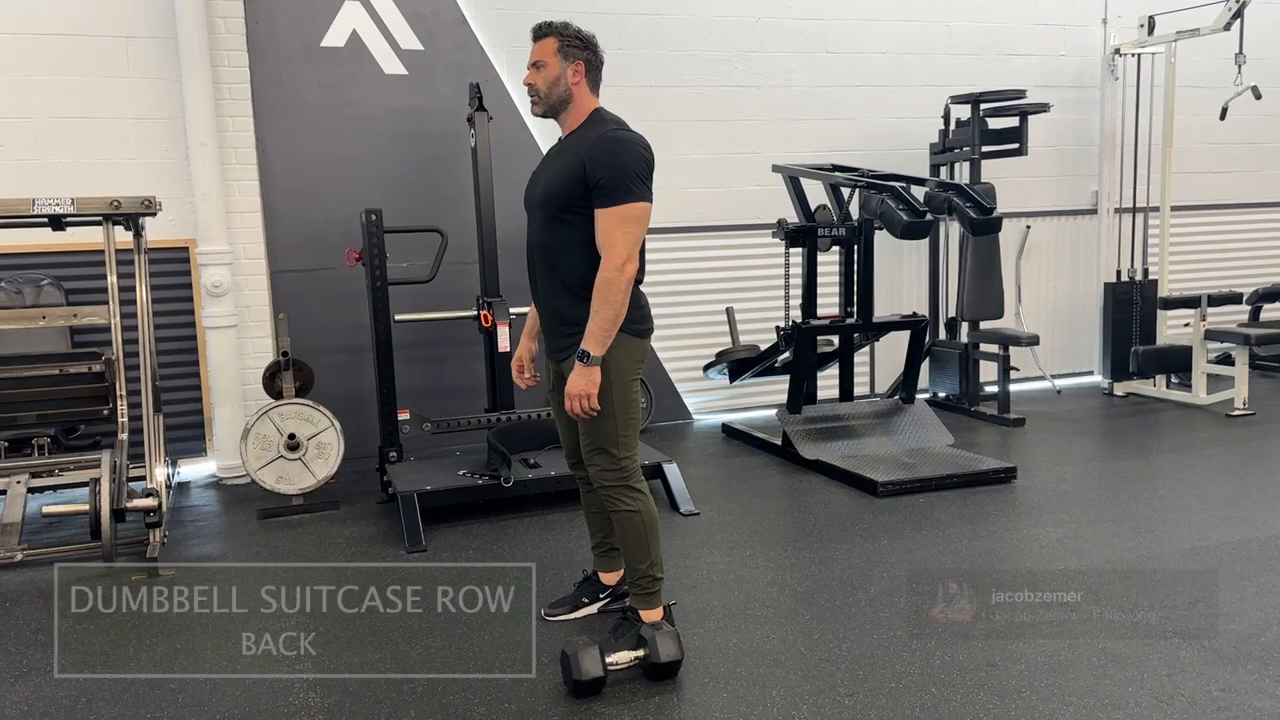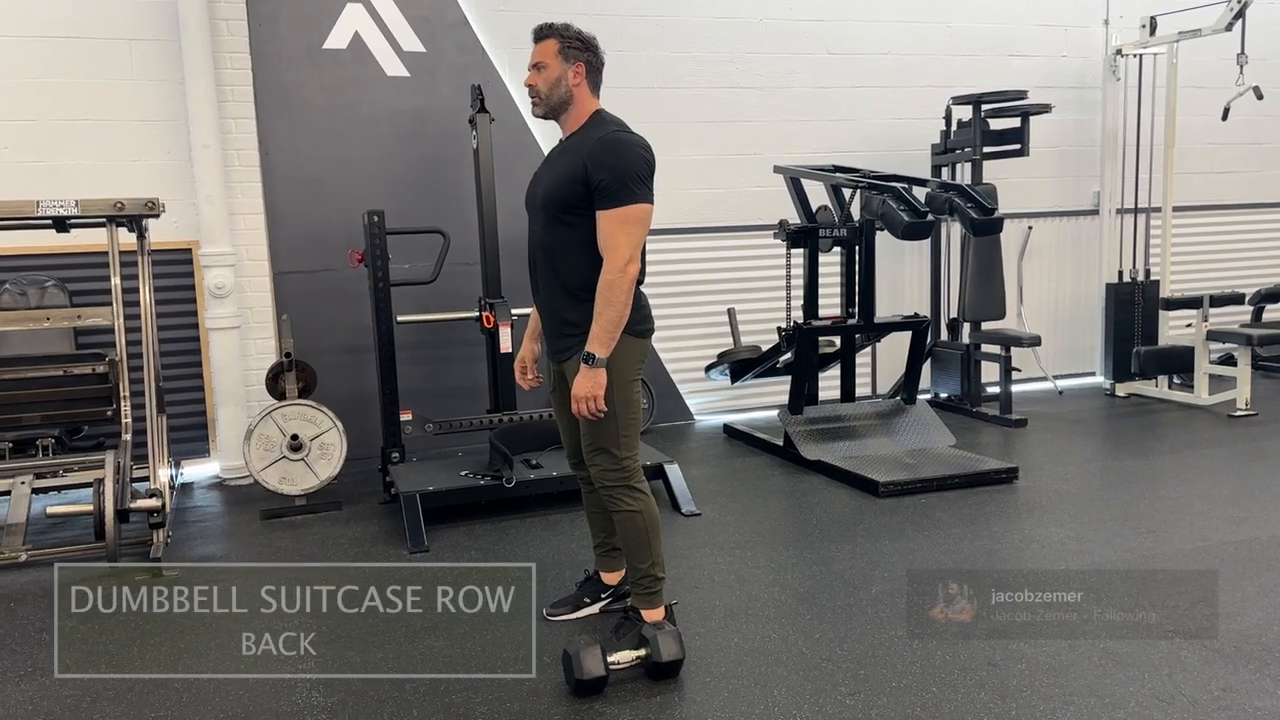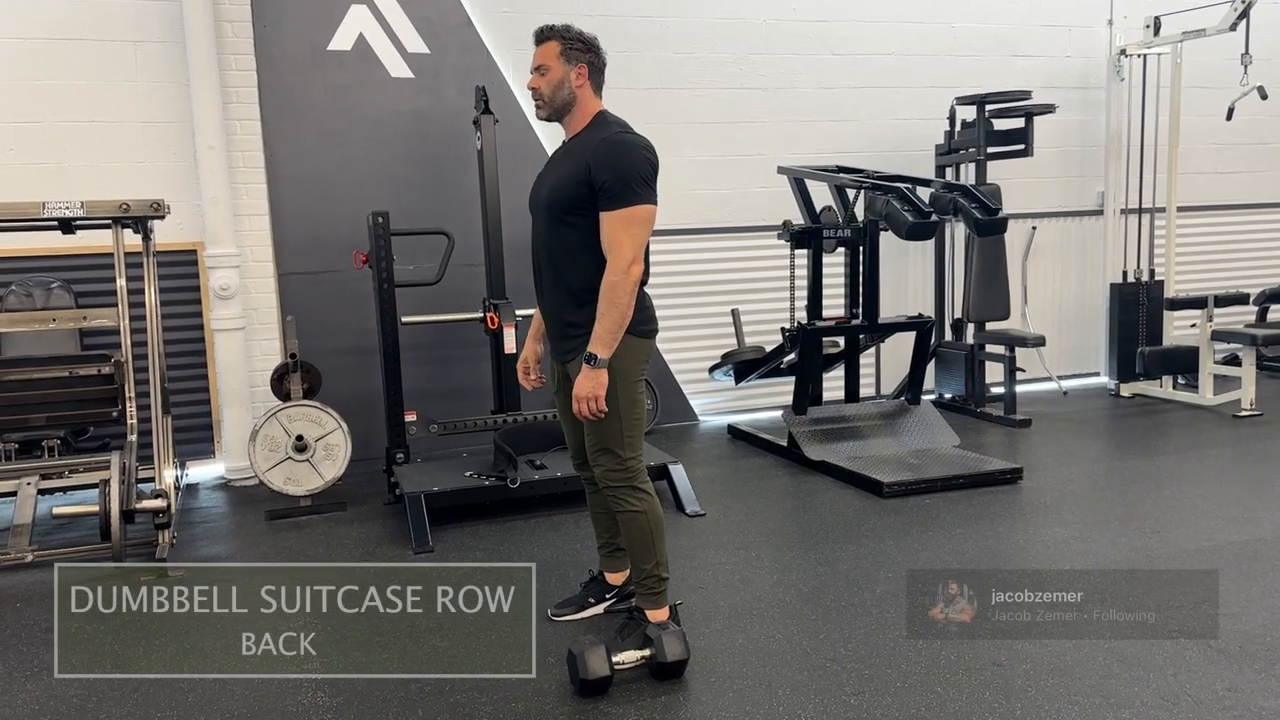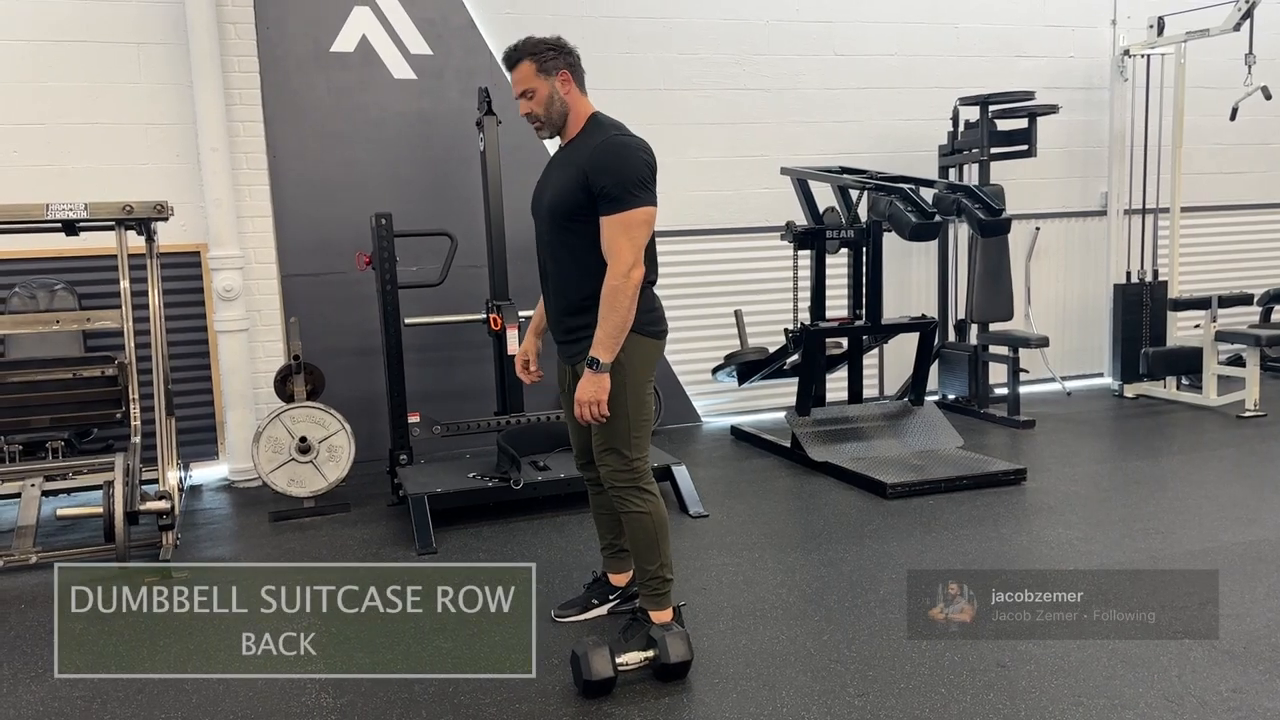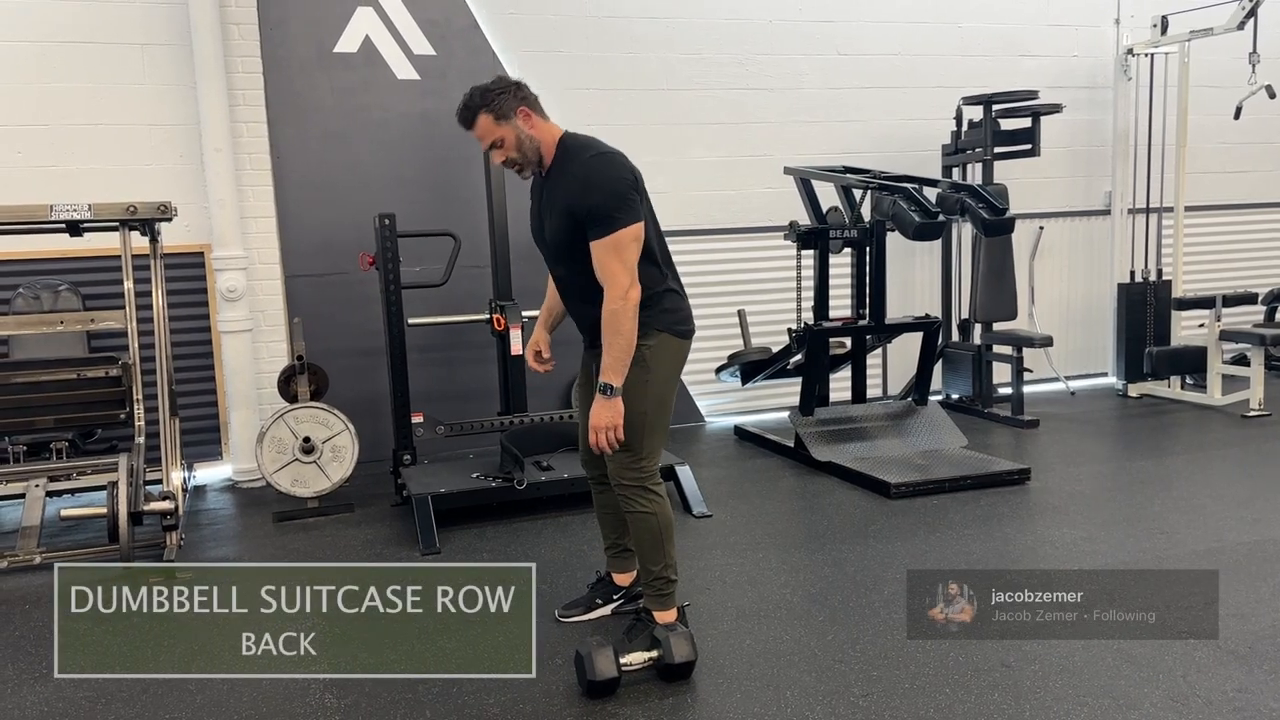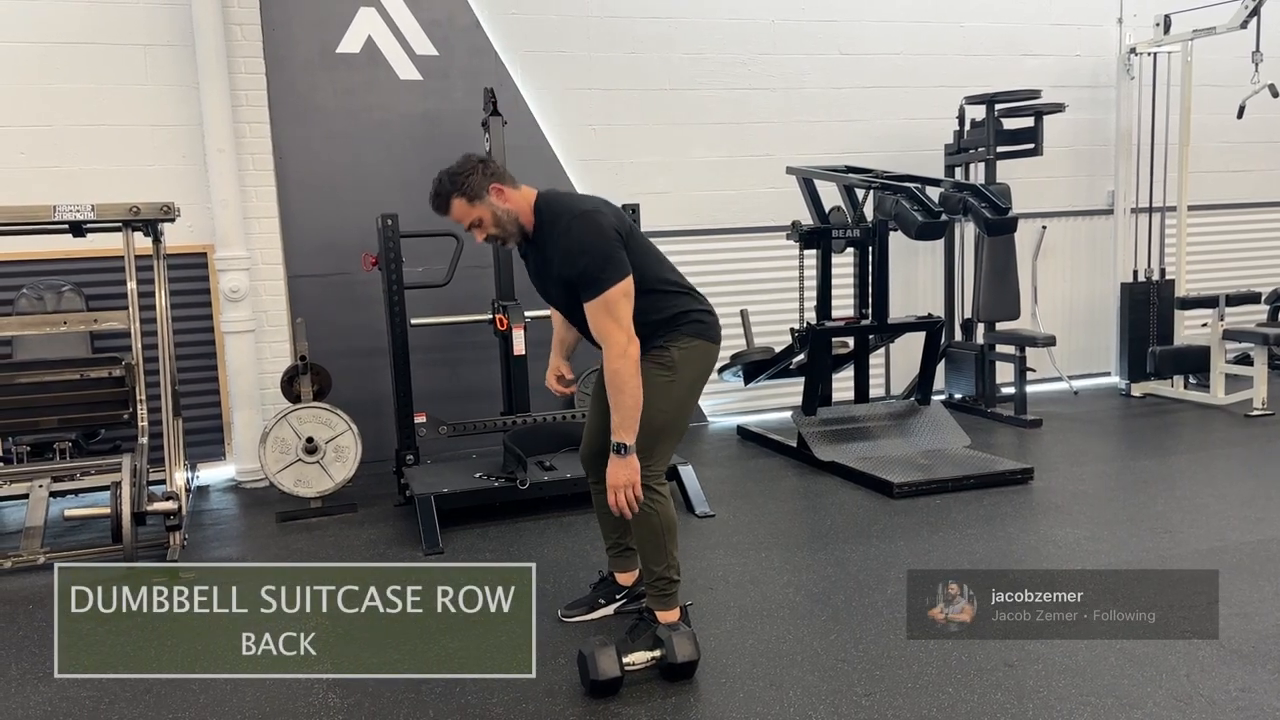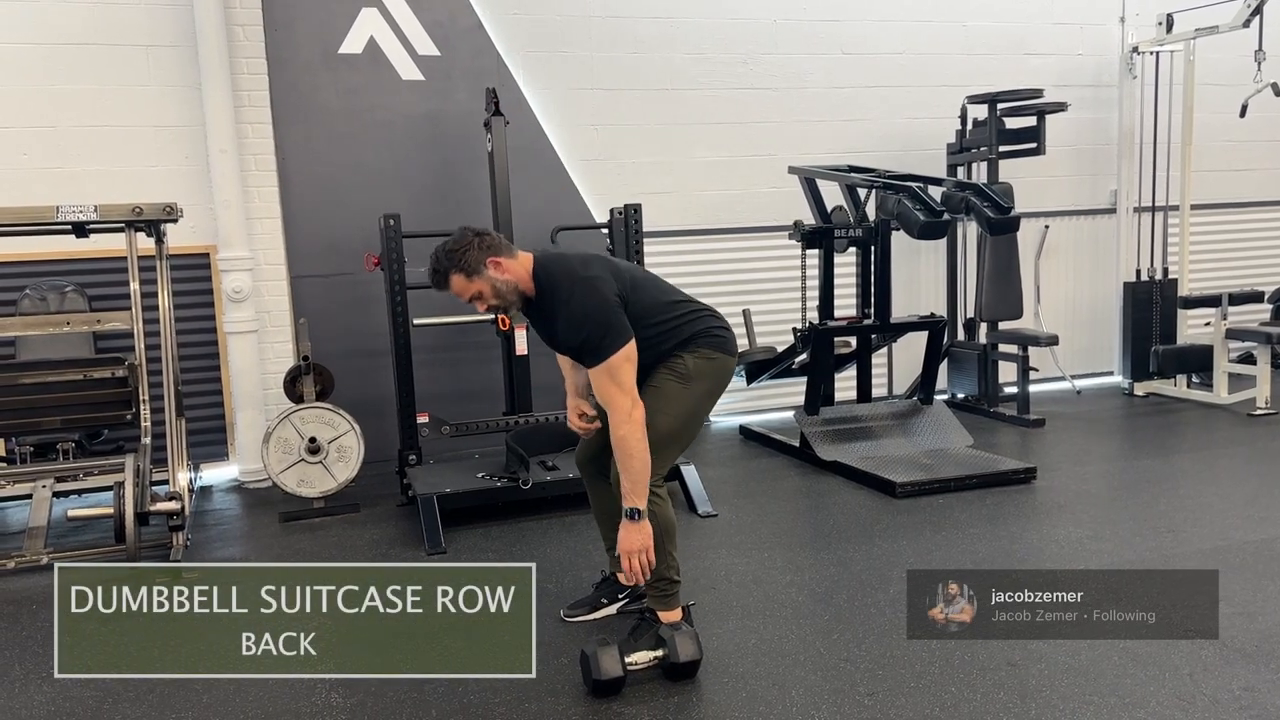
dt=0.2s
person 1, frame 1
left shoulder: (615, 148)
right shoulder: (563, 152)
left elbow: (619, 264)
left wrist: (589, 359)
right wrist: (532, 336)
left hip: (604, 343)
right hip: (566, 342)
left knee: (615, 475)
right knee: (585, 470)
left ankle: (651, 610)
right ankle: (610, 578)
person 1, frame 2
left shoulder: (615, 149)
right shoulder: (564, 154)
left elbow: (621, 266)
left wrist: (595, 361)
right wrist: (534, 337)
left hip: (604, 344)
right hip: (567, 344)
left knee: (616, 475)
right knee: (586, 470)
left ankle: (652, 609)
right ankle: (611, 578)
person 1, frame 3
left shoulder: (619, 150)
right shoulder: (567, 155)
left elbow: (624, 267)
left wrist: (596, 362)
right wrist: (537, 337)
left hip: (609, 344)
right hip: (571, 343)
left knee: (620, 475)
right knee: (589, 470)
left ankle: (656, 609)
right ankle: (615, 577)
person 1, frame 4
left shoulder: (617, 153)
right shoulder: (565, 157)
left elbow: (626, 270)
left wrist: (599, 366)
right wrist: (535, 332)
left hip: (618, 344)
right hip: (577, 343)
left knee: (625, 476)
right knee: (593, 469)
left ankle: (659, 612)
right ankle: (617, 580)
person 1, frame 5
left shoulder: (599, 174)
right shoulder: (544, 180)
left elbow: (624, 291)
left wrist: (610, 391)
right wrist: (544, 325)
left hip: (650, 335)
right hip: (605, 339)
left knee: (634, 473)
right knee: (598, 464)
left ankle: (664, 613)
right ankle: (622, 579)
person 1, frame 6
left shoulder: (582, 230)
right shoulder: (531, 234)
left elbow: (622, 345)
left wrist: (624, 448)
right wrist: (559, 356)
left hip: (679, 340)
right hip: (632, 346)
left knee: (636, 478)
right knee: (595, 462)
left ankle: (667, 614)
right ankle: (625, 578)
person 1, frame 7
left shoulder: (581, 293)
right shoulder: (533, 288)
left elbow: (626, 411)
right elbow: (571, 341)
left wrist: (634, 516)
right wrist: (575, 395)
left hip: (700, 351)
right hip: (649, 357)
left knee: (640, 476)
right knee: (592, 462)
left ankle: (669, 614)
right ankle: (626, 581)
